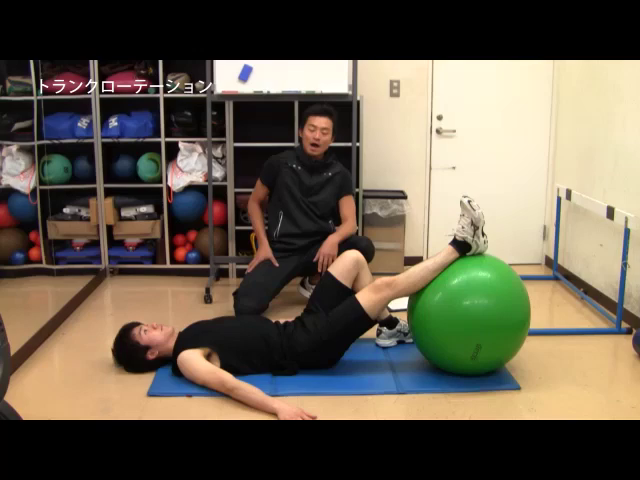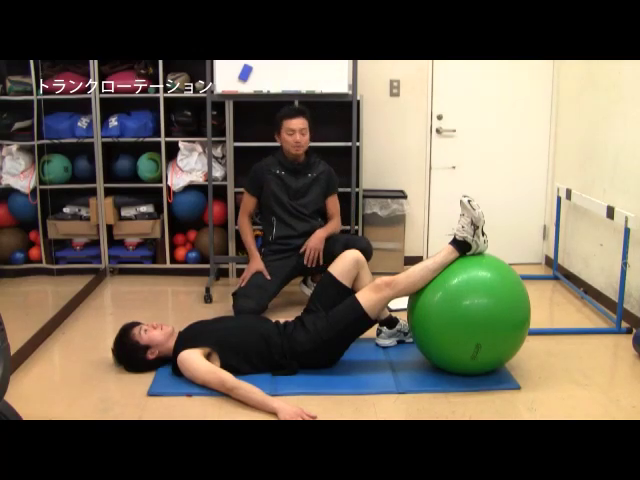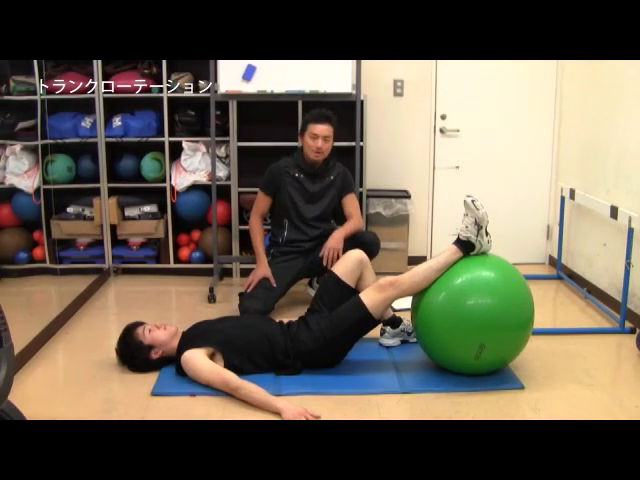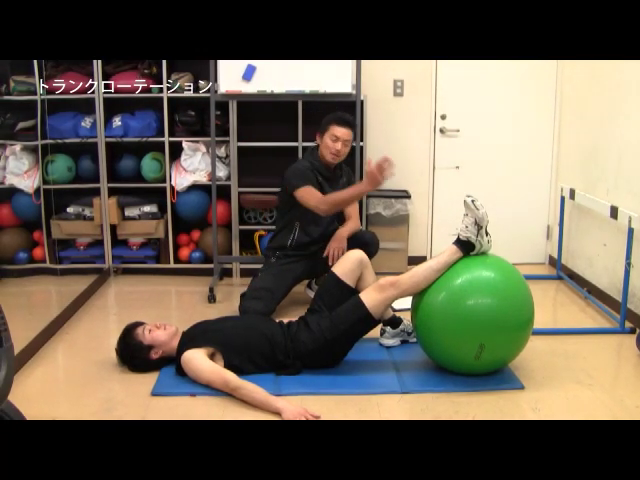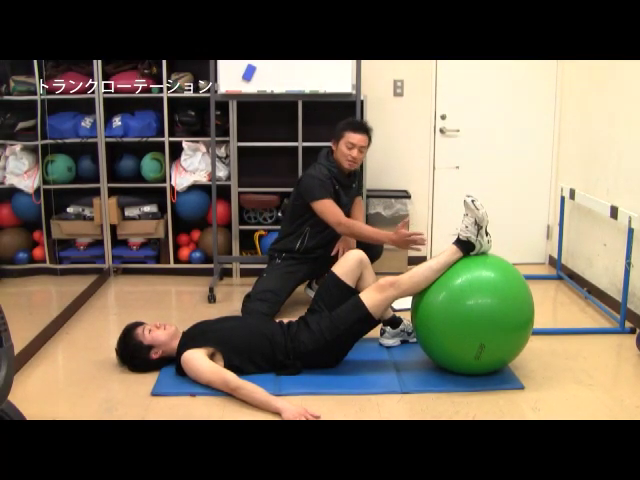
dt=1s
person 1, frame 1
left shoulder: (190, 333)
right shoulder: (186, 359)
right elbow: (228, 384)
right wrist: (277, 406)
left hip: (298, 328)
right hip: (305, 348)
left knee: (354, 258)
right knee: (384, 286)
right ankle: (462, 246)
person 1, frame 2
left shoulder: (190, 333)
right shoulder: (186, 358)
right elbow: (227, 383)
right wrist: (277, 406)
left hip: (298, 328)
right hip: (306, 348)
left knee: (354, 257)
right knee: (384, 286)
right ankle: (462, 244)
person 1, frame 3
left shoulder: (194, 333)
right shoulder: (190, 358)
right elbow: (231, 383)
right wrist: (281, 406)
left hip: (301, 328)
right hip: (309, 348)
left knee: (357, 257)
right knee: (388, 286)
right ankle: (465, 244)
person 1, frame 4
left shoulder: (195, 333)
right shoulder: (190, 359)
right elbow: (231, 383)
right wrist: (281, 406)
left hip: (302, 328)
right hip: (309, 348)
left knee: (357, 257)
right knee: (388, 285)
right ankle: (465, 244)
person 1, frame 5
left shoulder: (195, 333)
right shoulder: (190, 359)
right elbow: (231, 383)
right wrist: (281, 406)
left hip: (302, 328)
right hip: (309, 349)
left knee: (357, 257)
right knee: (388, 285)
right ankle: (465, 244)
person 2, frame 1
left shoulder: (339, 174)
right shoulder: (279, 164)
left elbow: (350, 222)
right elbow: (254, 203)
left wrist: (334, 239)
right wrist: (263, 244)
left hip: (318, 248)
right hip: (280, 250)
left knee: (364, 247)
right knee: (246, 307)
left ankle: (315, 281)
person 2, frame 2
left shoulder: (323, 172)
right shoulder: (263, 171)
left elbow: (336, 222)
right elbow: (244, 216)
left wrist: (321, 234)
right wrist: (255, 257)
left hip: (313, 247)
right hip: (277, 252)
left knee: (362, 248)
right knee: (245, 308)
left ankle: (316, 280)
person 2, frame 3
left shoulder: (340, 174)
right shoulder: (279, 171)
left elbow: (356, 219)
right elbow: (256, 217)
left wrist: (339, 234)
right wrist: (261, 262)
left hip: (322, 249)
right hip: (285, 253)
left knee: (370, 241)
right knee: (251, 308)
person 2, frame 4
left shoulder: (344, 173)
right shoulder: (299, 171)
left elbow: (353, 219)
right elbow: (322, 205)
left wrist: (342, 234)
right wrist: (366, 186)
left hip: (323, 248)
right hip: (287, 254)
left knee: (369, 241)
right knee: (251, 311)
left ankle: (322, 283)
person 2, frame 5
left shoulder: (353, 174)
right shoulder: (315, 178)
left elbow: (356, 219)
right elbow: (341, 225)
left wrist: (351, 236)
right wrist: (391, 238)
left hip: (326, 249)
right hip: (293, 255)
left knee: (373, 247)
right knee: (256, 313)
left ankle: (321, 284)
